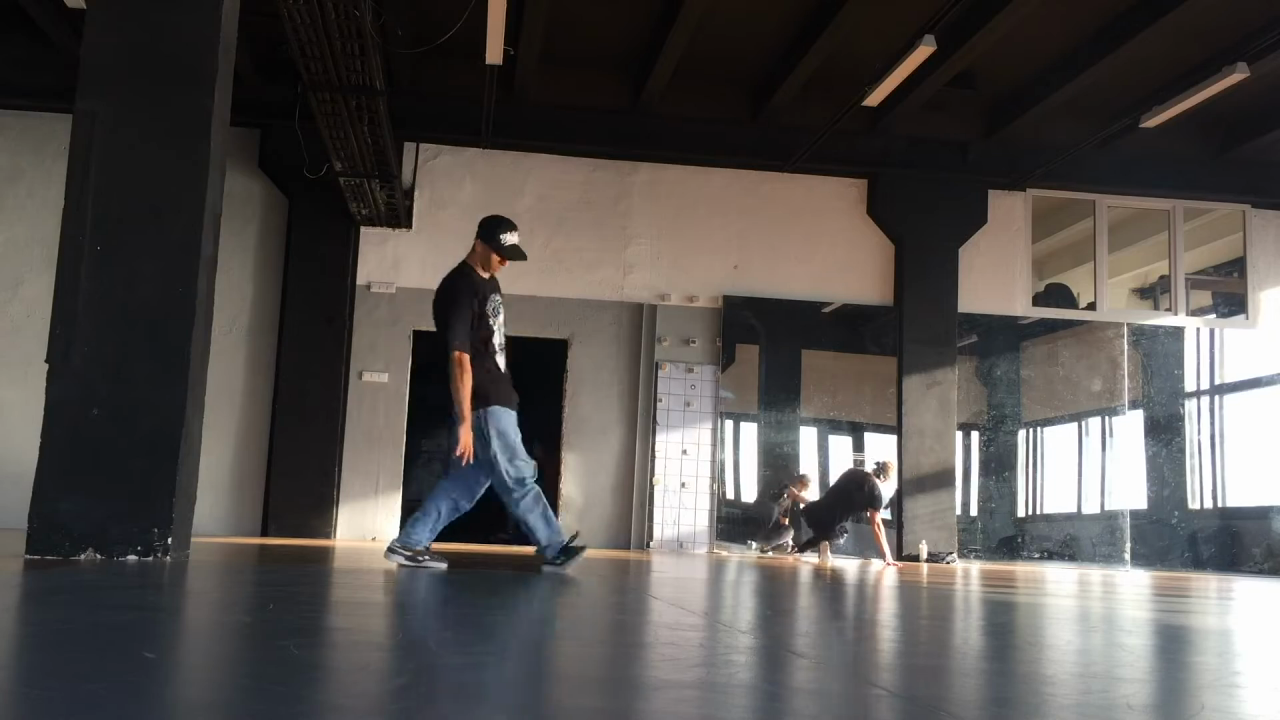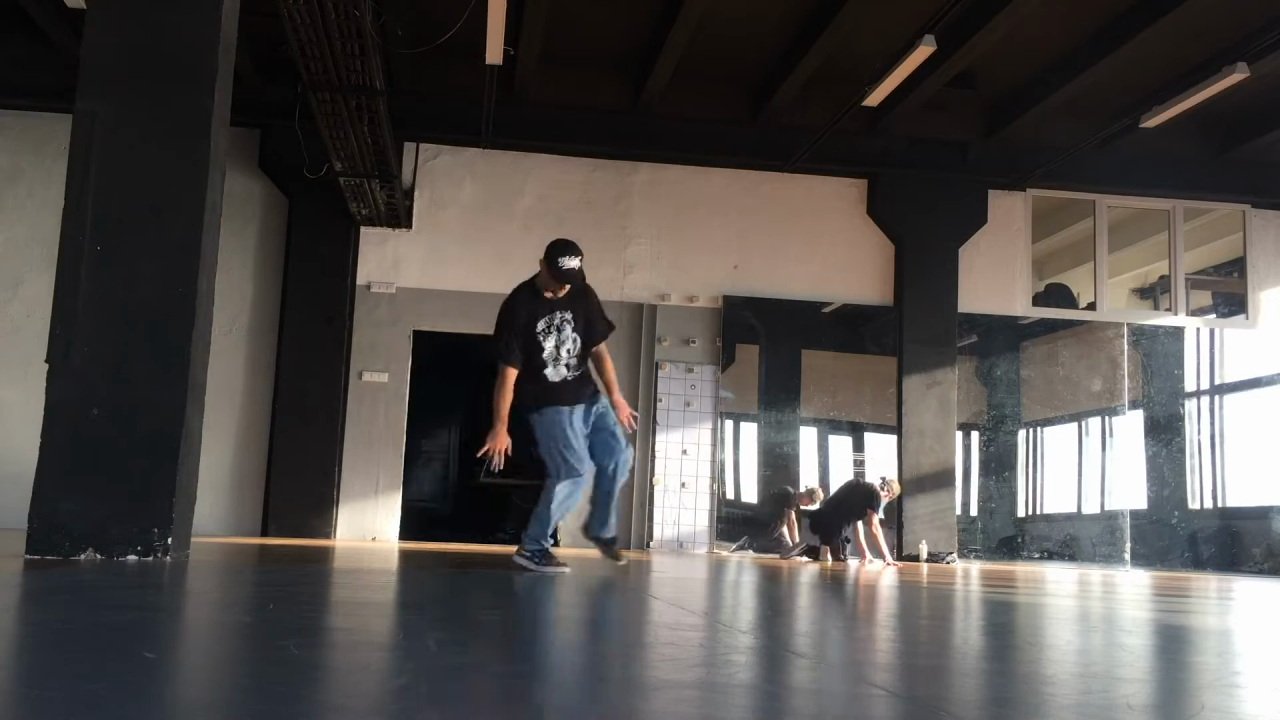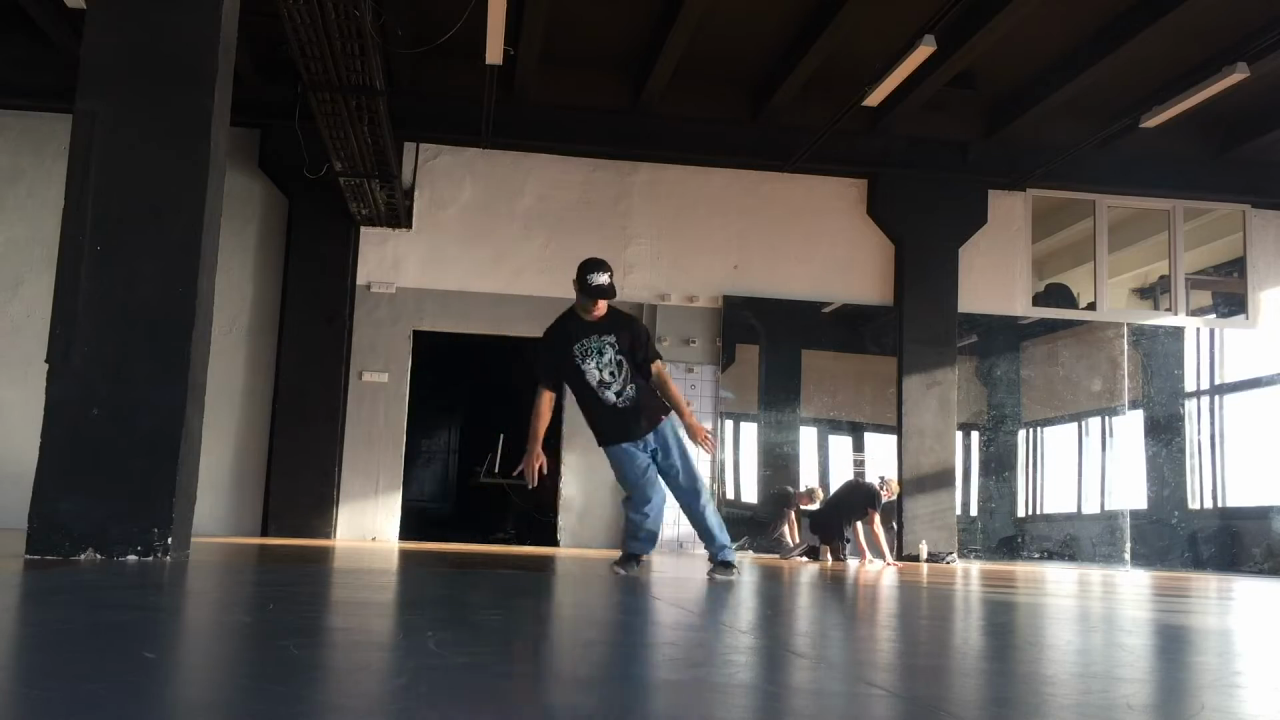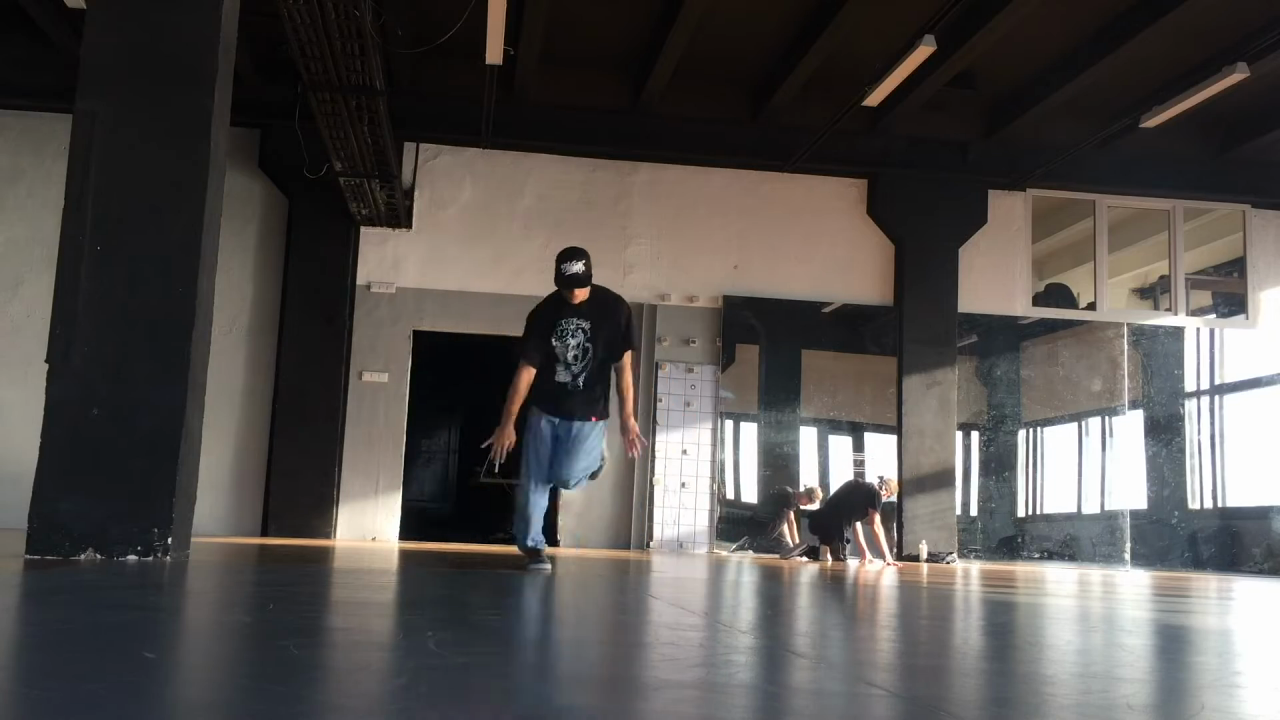
dt=0.3s
person 1, frame 1
left shoulder: (489, 281)
right shoulder: (461, 290)
right elbow: (460, 360)
right wrist: (464, 422)
left hip: (497, 396)
right hip: (488, 400)
left knee: (467, 479)
right knee: (517, 477)
left ankle: (409, 544)
right ankle: (553, 549)
person 1, frame 2
left shoulder: (584, 297)
right shoulder: (518, 307)
left elbow: (598, 349)
right elbow: (508, 373)
left wrist: (615, 397)
right wrist: (499, 429)
left hip: (589, 398)
right hip: (547, 405)
left knee: (618, 457)
right knee: (573, 471)
left ankle: (599, 528)
right ankle: (532, 547)
person 1, frame 3
left shoulder: (628, 324)
right shoulder: (559, 335)
left elbow: (658, 373)
right elbow: (546, 394)
left wrist: (688, 419)
right wrist: (534, 447)
left hip: (658, 421)
right hip: (619, 436)
left knee: (691, 487)
right knee: (648, 498)
left ankle: (723, 555)
right ankle: (635, 552)
person 1, frame 4
left shoulder: (614, 308)
right shoulder: (545, 313)
left elbow: (623, 367)
right elbow: (527, 369)
left wrist: (628, 419)
right wrist: (507, 424)
left hip: (587, 413)
right hip: (545, 410)
left knee: (568, 475)
right knee: (533, 480)
left ankle: (592, 455)
right ankle: (532, 545)
